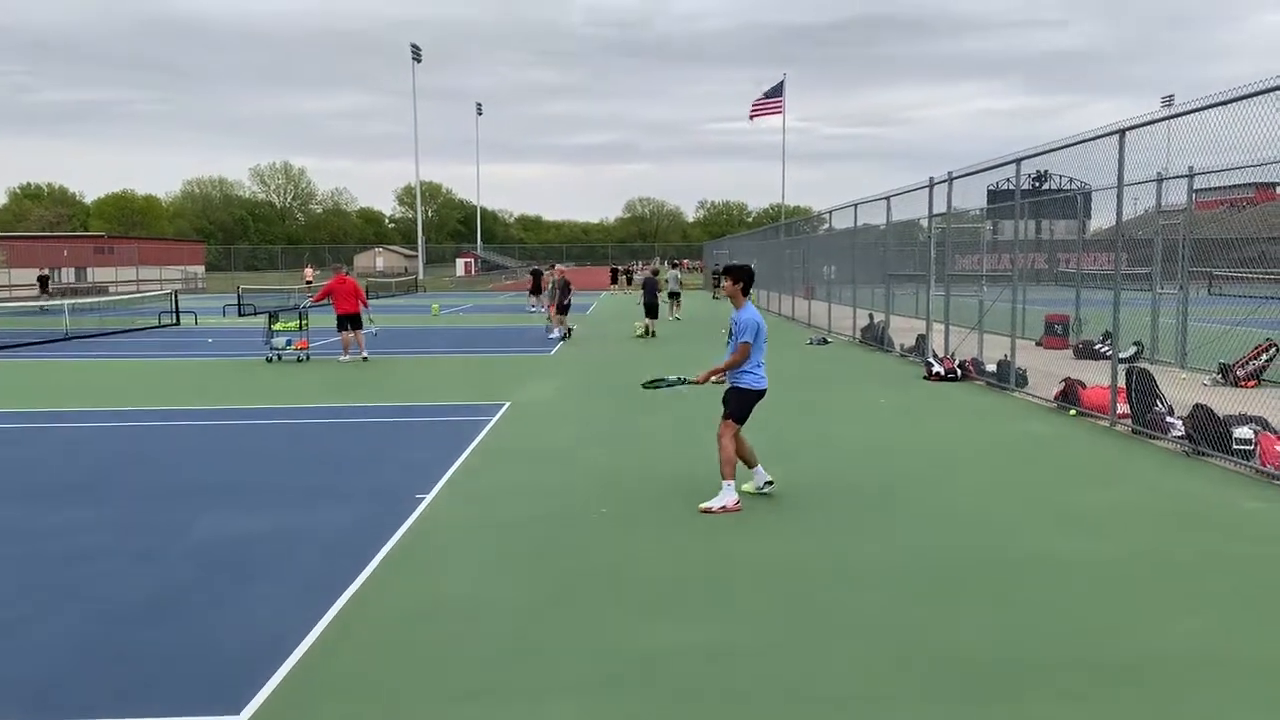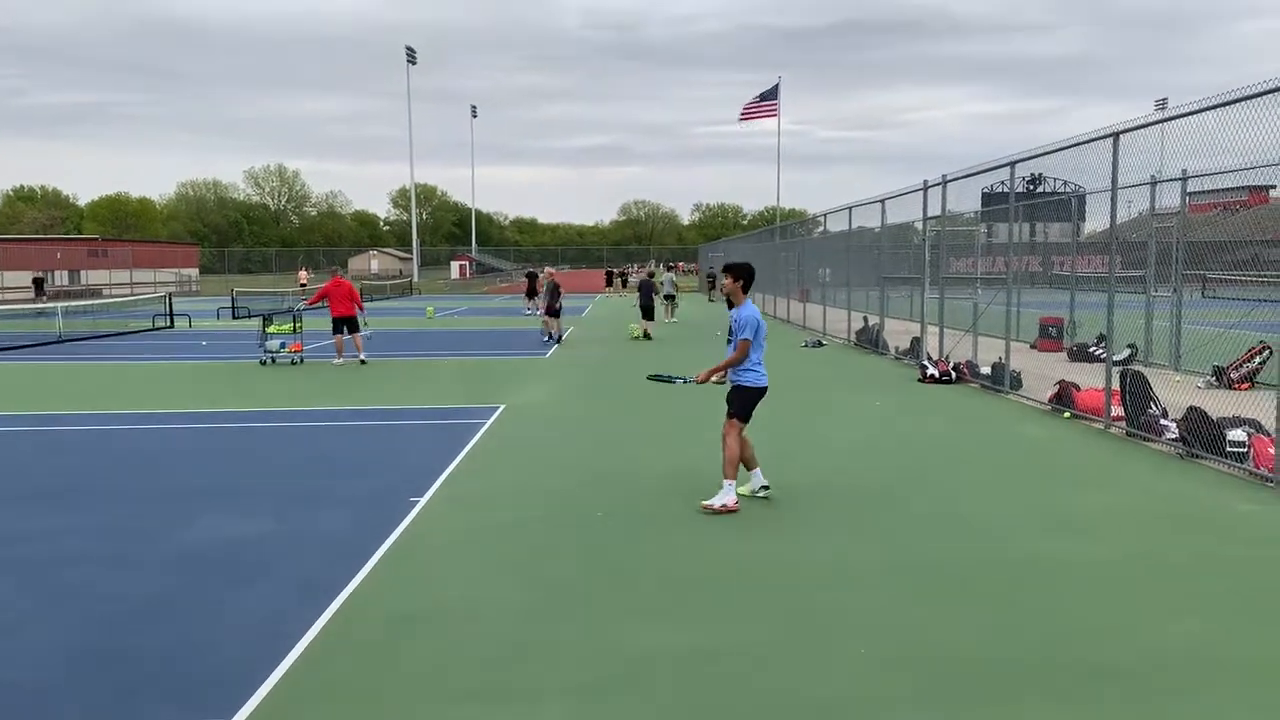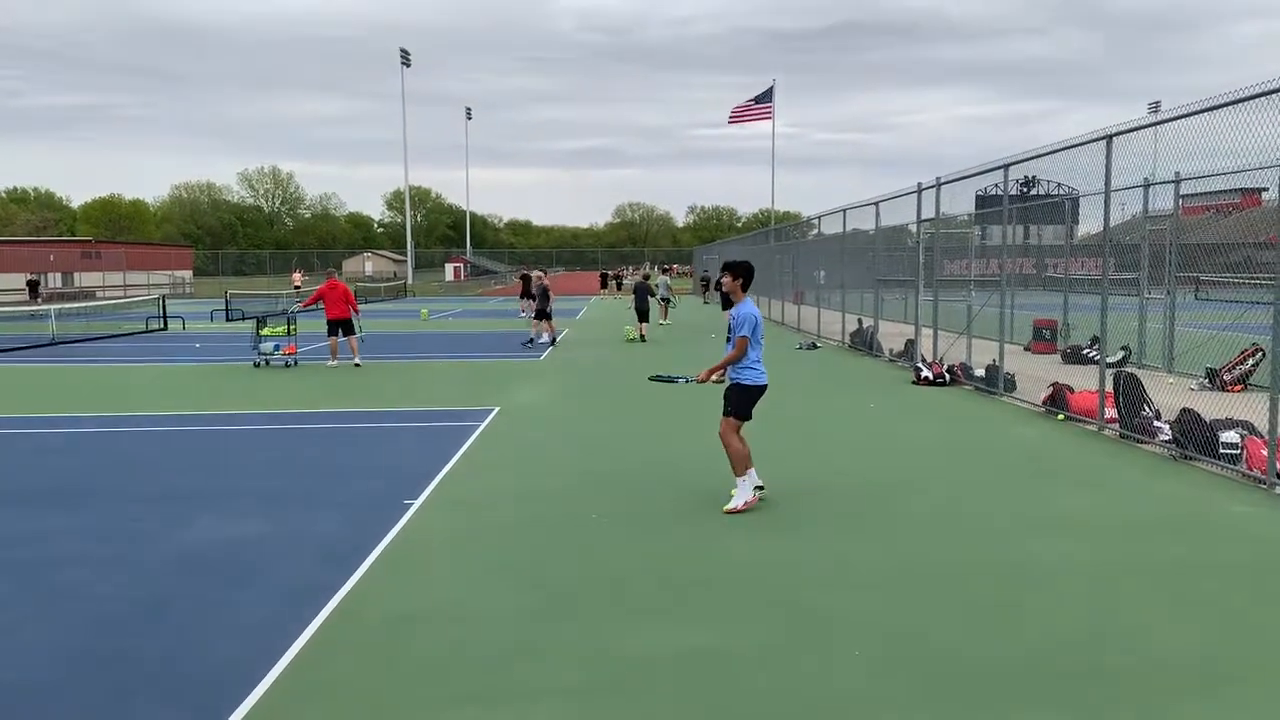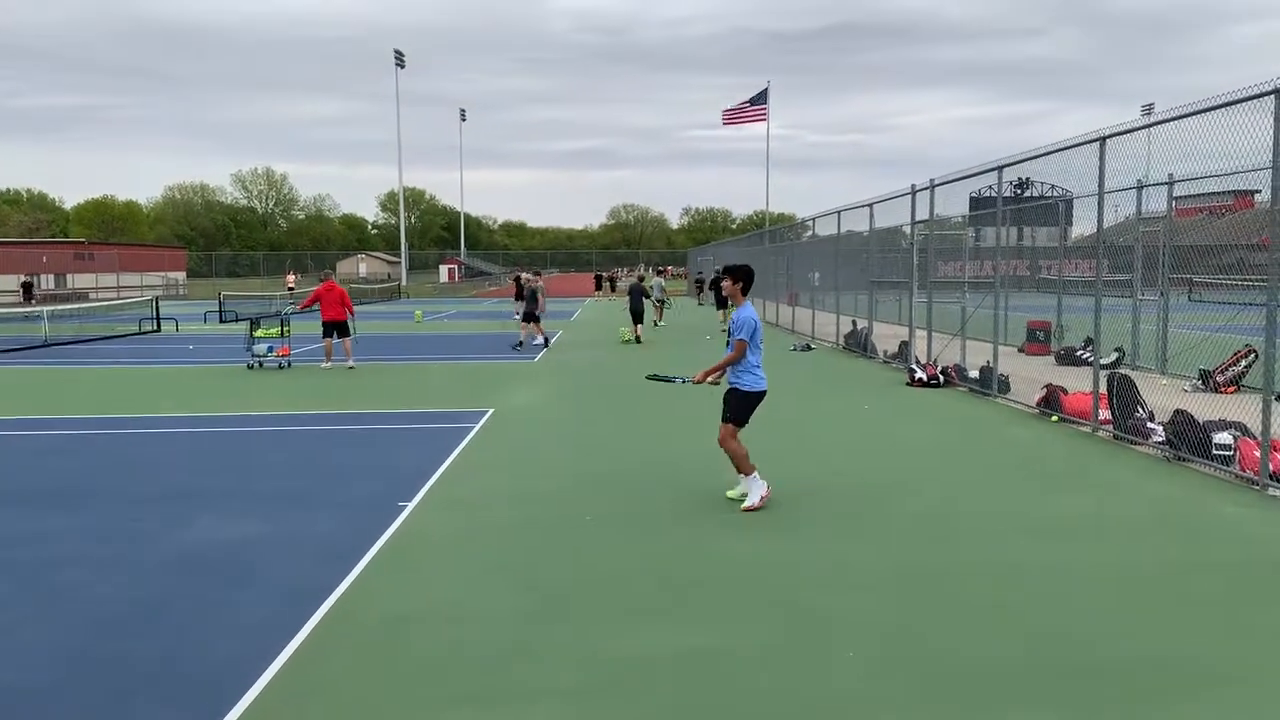
dt=0.1s
person 1, frame 1
left shoulder: (748, 318)
right shoulder: (739, 313)
left elbow: (740, 357)
left wrist: (709, 374)
right wrist: (722, 373)
left hip: (747, 385)
right hip: (743, 383)
left knee: (724, 434)
right knee: (731, 434)
left ankle: (729, 495)
right ankle: (761, 478)
person 1, frame 2
left shoulder: (748, 315)
right shoulder: (737, 311)
left elbow: (740, 355)
left wrist: (710, 372)
right wrist: (723, 372)
left hip: (749, 383)
right hip: (743, 382)
left knee: (730, 434)
right knee: (735, 433)
left ankle: (728, 493)
right ankle: (758, 483)
person 1, frame 3
left shoulder: (746, 313)
right shoulder: (737, 309)
left elbow: (739, 352)
left wrist: (711, 371)
right wrist: (722, 371)
left hip: (749, 381)
right hip: (741, 380)
left knee: (726, 431)
right knee: (732, 432)
left ankle: (745, 489)
right ankle: (752, 483)
person 1, frame 4
left shoulder: (746, 316)
right shoulder: (738, 313)
left elbow: (737, 355)
left wrist: (707, 373)
right wrist: (720, 373)
left hip: (748, 387)
right hip: (740, 385)
left knee: (726, 437)
right knee: (730, 436)
left ankle: (758, 486)
right ankle: (747, 485)
